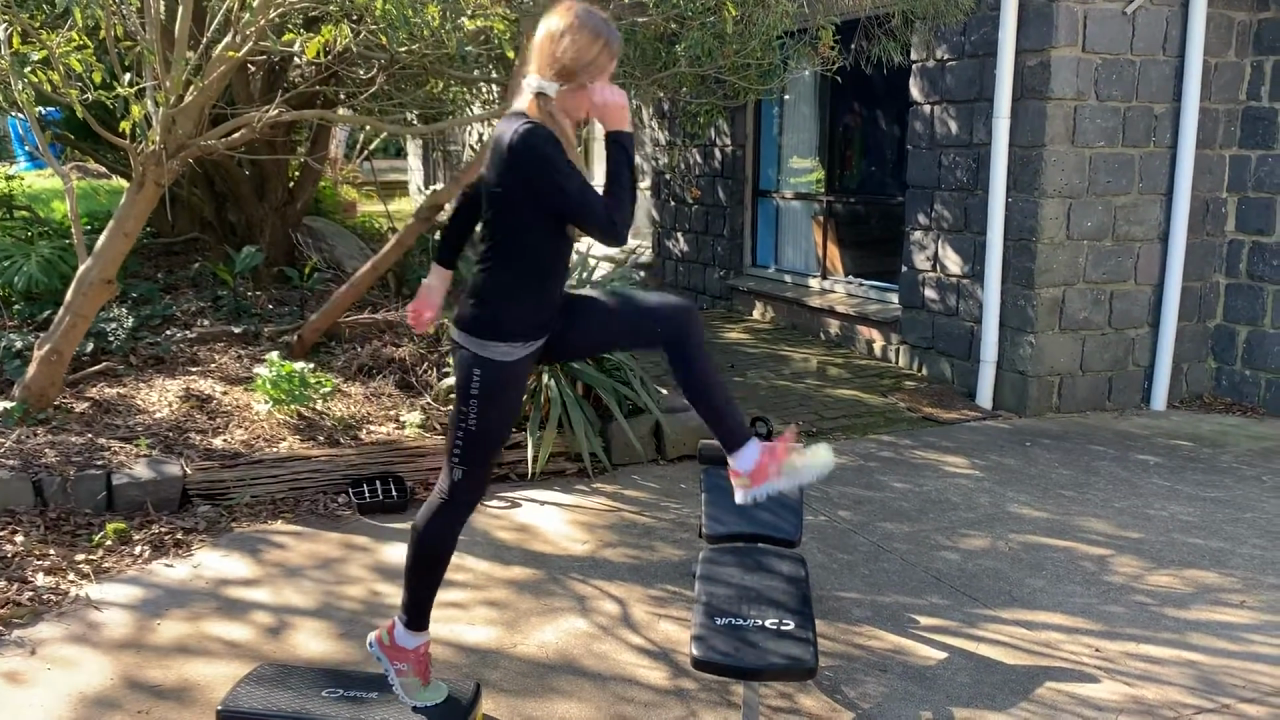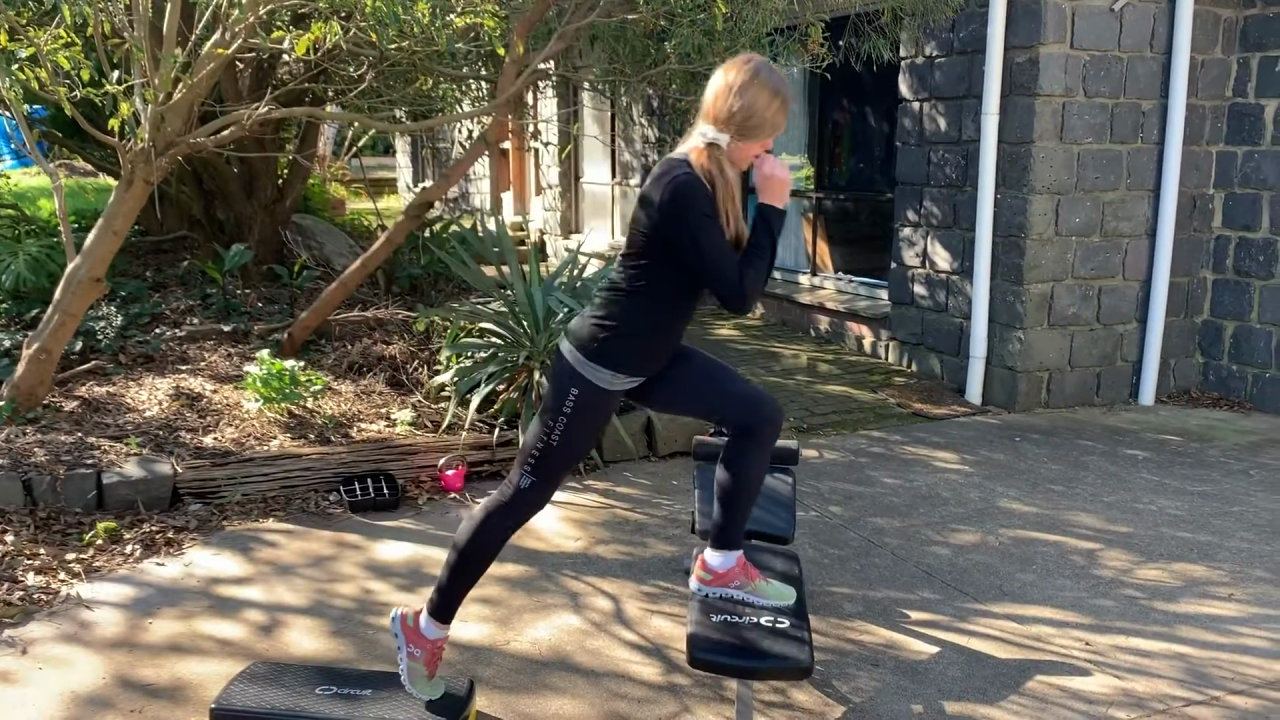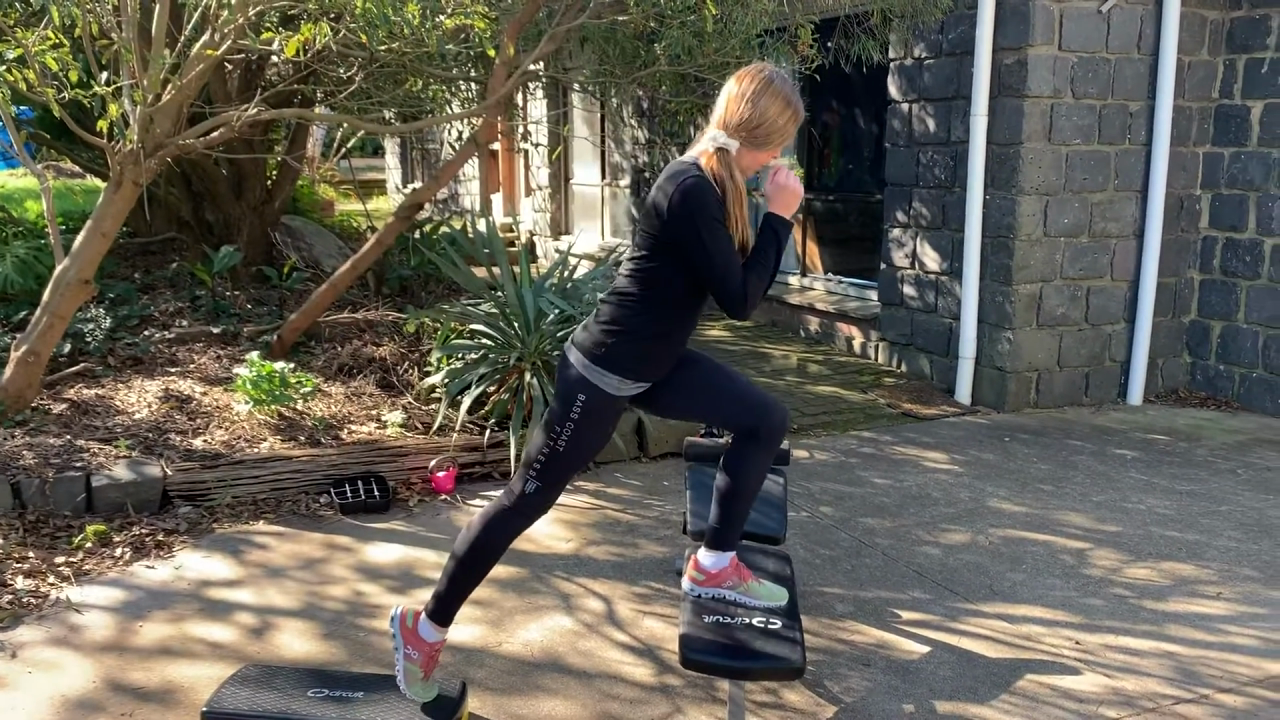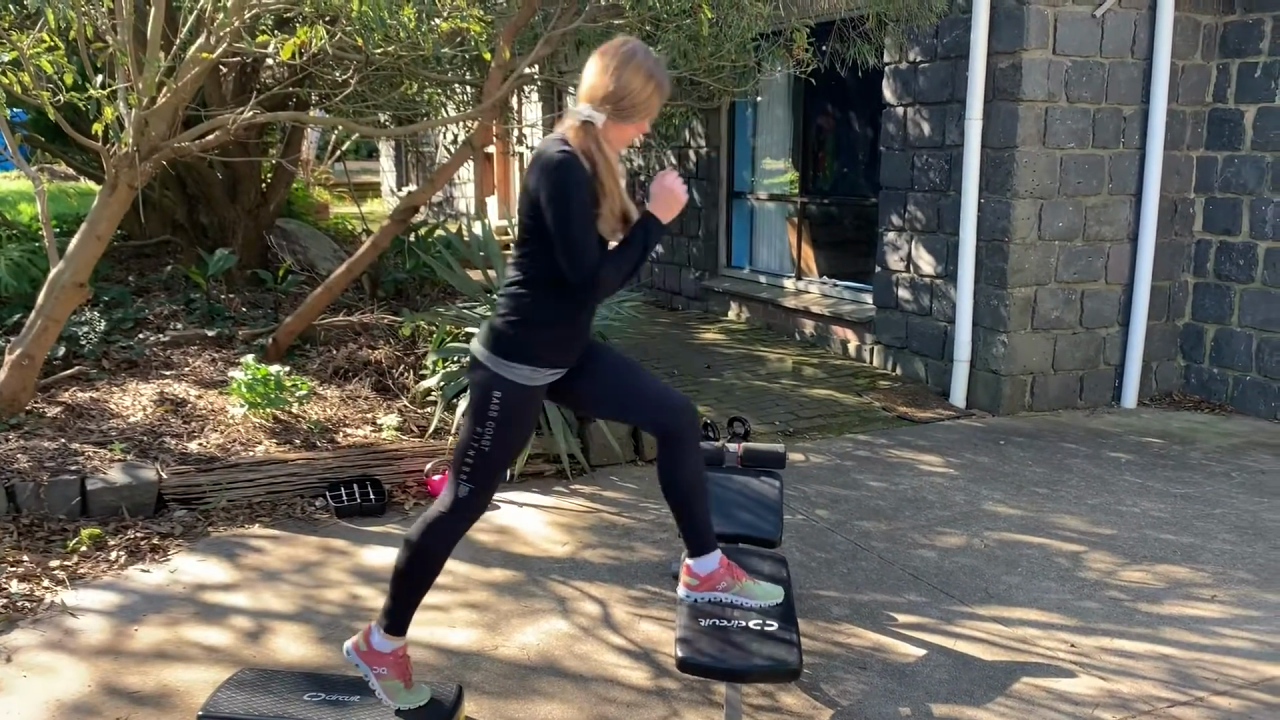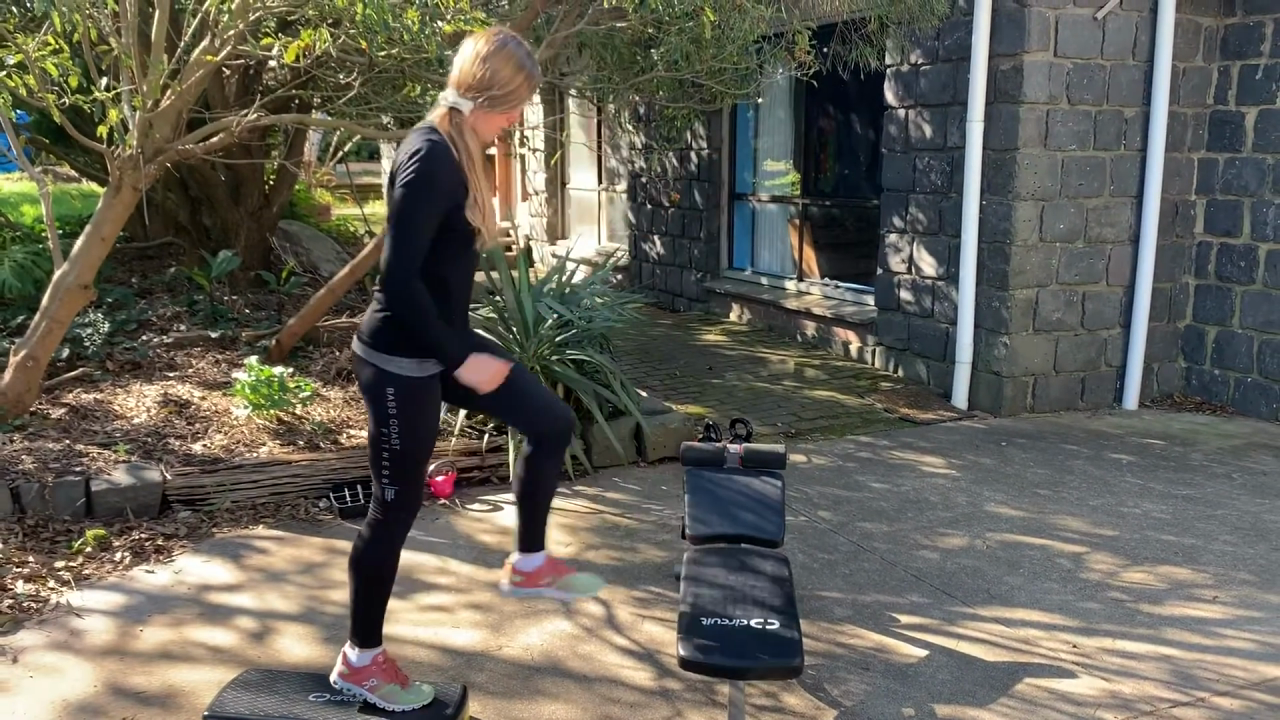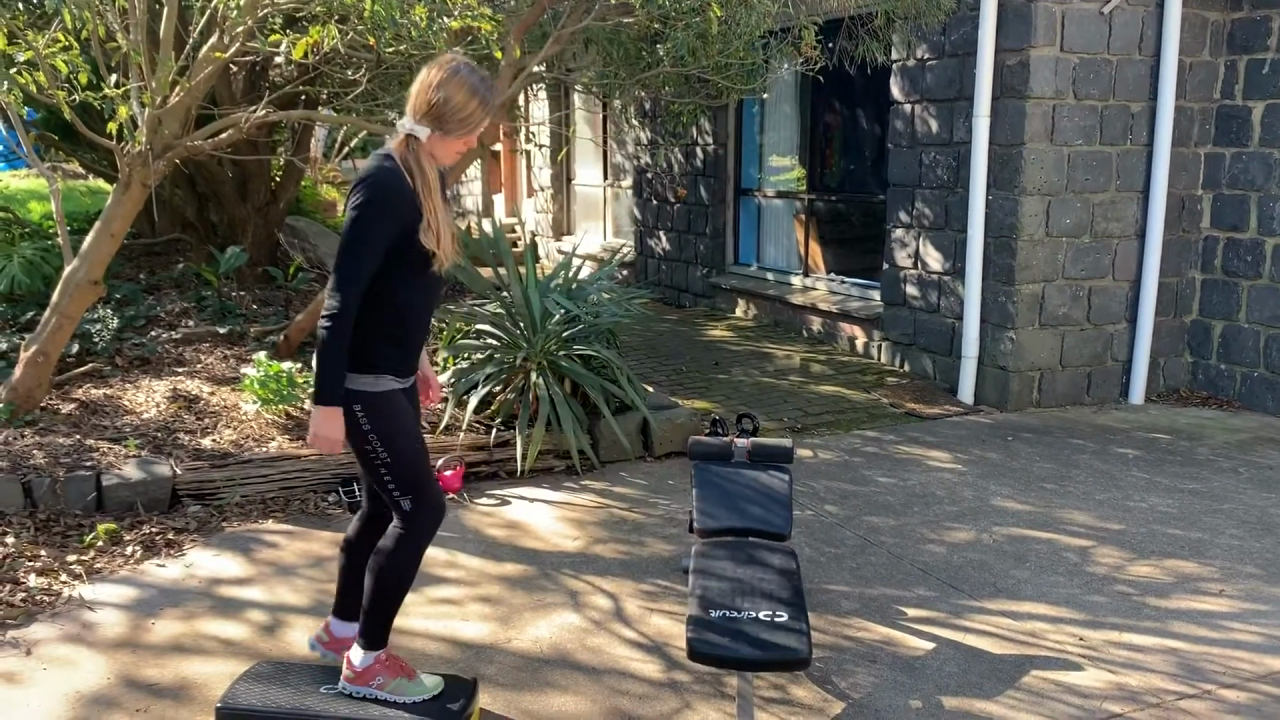
dt=0.4s
person 1, frame 1
left shoulder: (530, 127)
right shoulder: (529, 142)
left elbow: (473, 198)
right elbow: (613, 226)
left wrist: (440, 272)
right wrist: (615, 131)
left hip: (544, 312)
right hip: (498, 338)
left knee: (677, 319)
right knee: (464, 485)
left ankle: (747, 460)
right ankle: (401, 639)
person 1, frame 2
left shoulder: (708, 172)
right shoulder: (683, 188)
left elbow: (727, 273)
right elbow: (738, 295)
right wrist: (771, 207)
left hip: (651, 356)
right hip: (597, 366)
left knee: (760, 417)
right knee: (524, 493)
left ankle: (721, 564)
right ankle: (426, 626)
person 1, frame 3
left shoulder: (713, 179)
right shoulder: (691, 191)
left elbow: (729, 280)
right elbow: (739, 300)
right wrist: (778, 217)
left hip: (656, 363)
right hip: (605, 371)
left knee: (766, 420)
right knee: (526, 498)
left ankle: (713, 565)
right ankle: (424, 627)
person 1, frame 4
left shoulder: (583, 158)
right shoulder: (562, 166)
right elbow: (595, 278)
right wrist: (656, 218)
left hip: (566, 349)
right hip: (515, 361)
left knee: (678, 421)
right knee: (464, 502)
left ankle: (706, 570)
right ankle: (378, 644)
person 1, frame 5
left shoulder: (451, 149)
right shoulder: (430, 159)
right elbow: (398, 277)
right wrist: (459, 361)
left hip: (444, 346)
right hip: (402, 360)
left knee: (553, 419)
right knee: (396, 506)
left ankle: (529, 563)
right ankle: (360, 661)
person 1, frame 6
left shoulder: (422, 177)
right shoulder: (386, 184)
right elbow: (343, 296)
left wrist: (420, 359)
right wrist: (329, 400)
left hip: (389, 375)
right hip: (362, 382)
left knee: (388, 505)
right knee: (419, 513)
left ankle: (341, 627)
right ankle: (367, 659)
